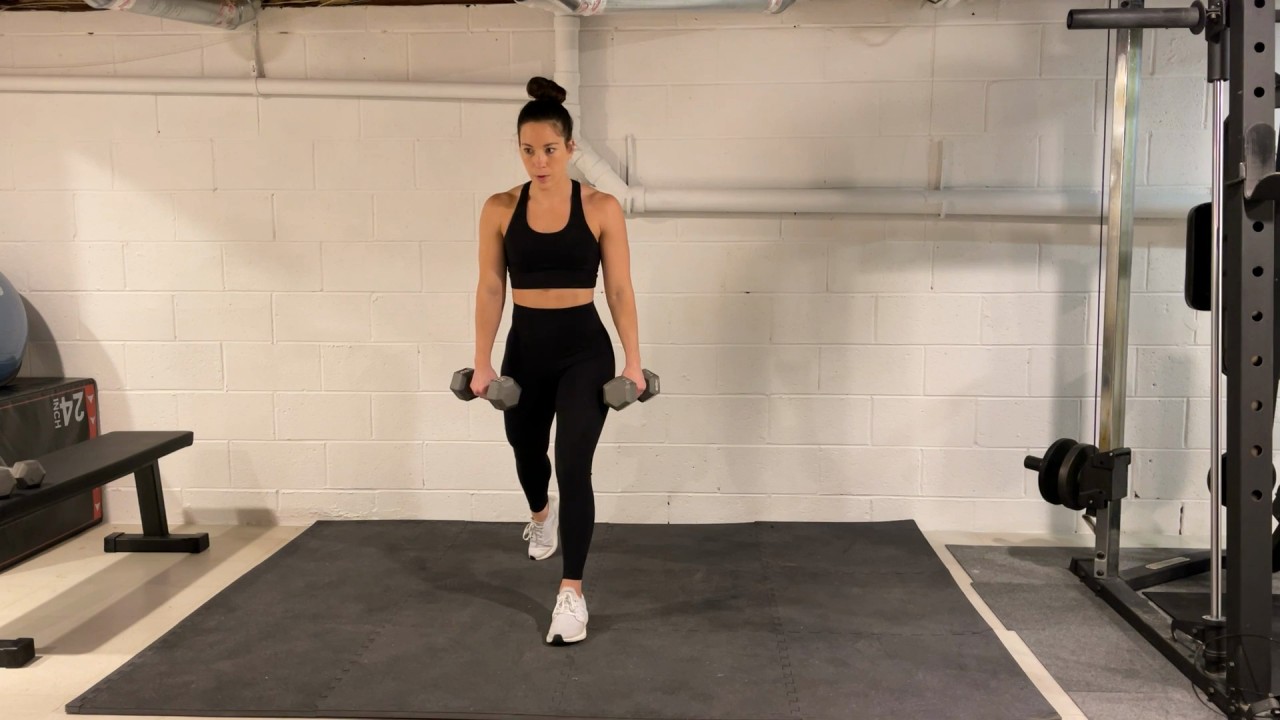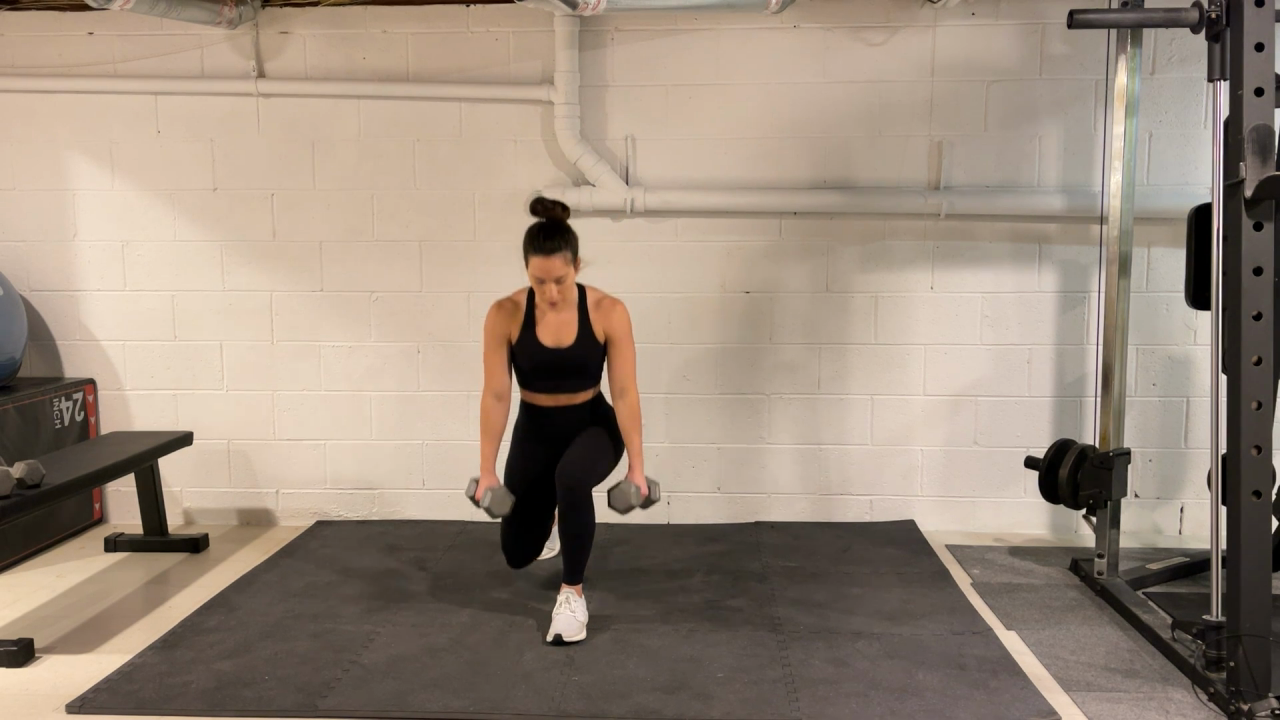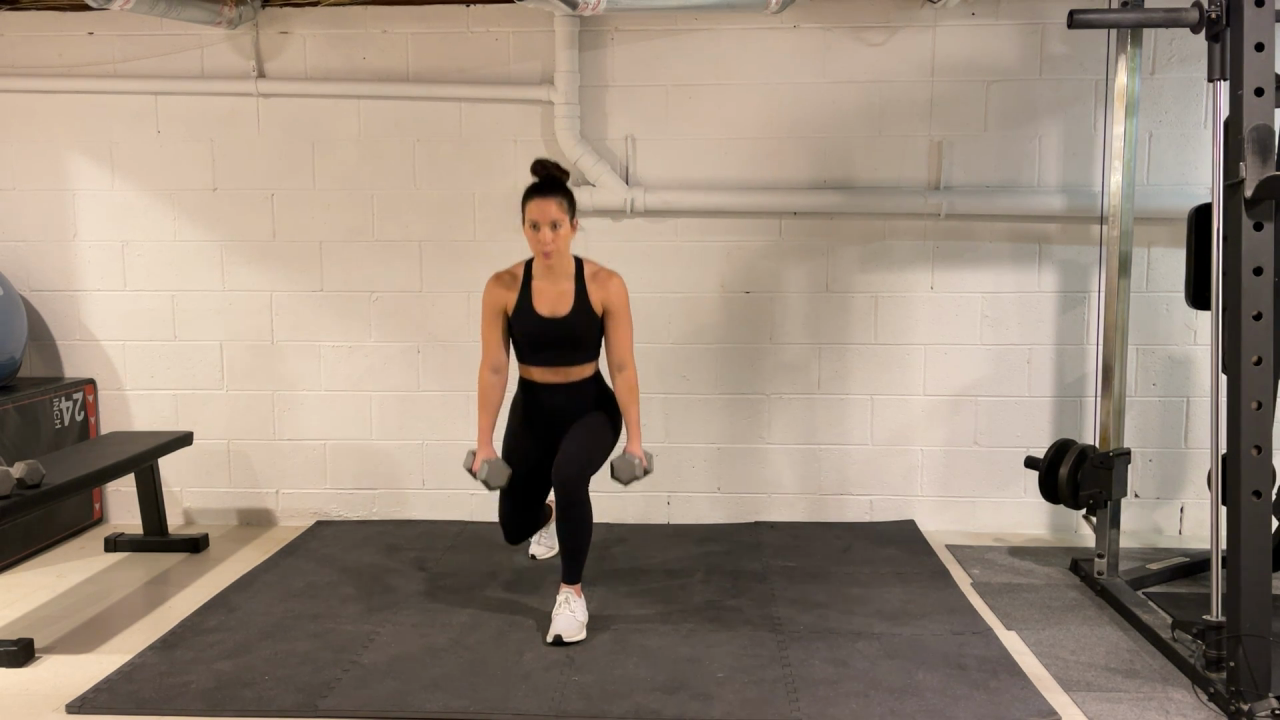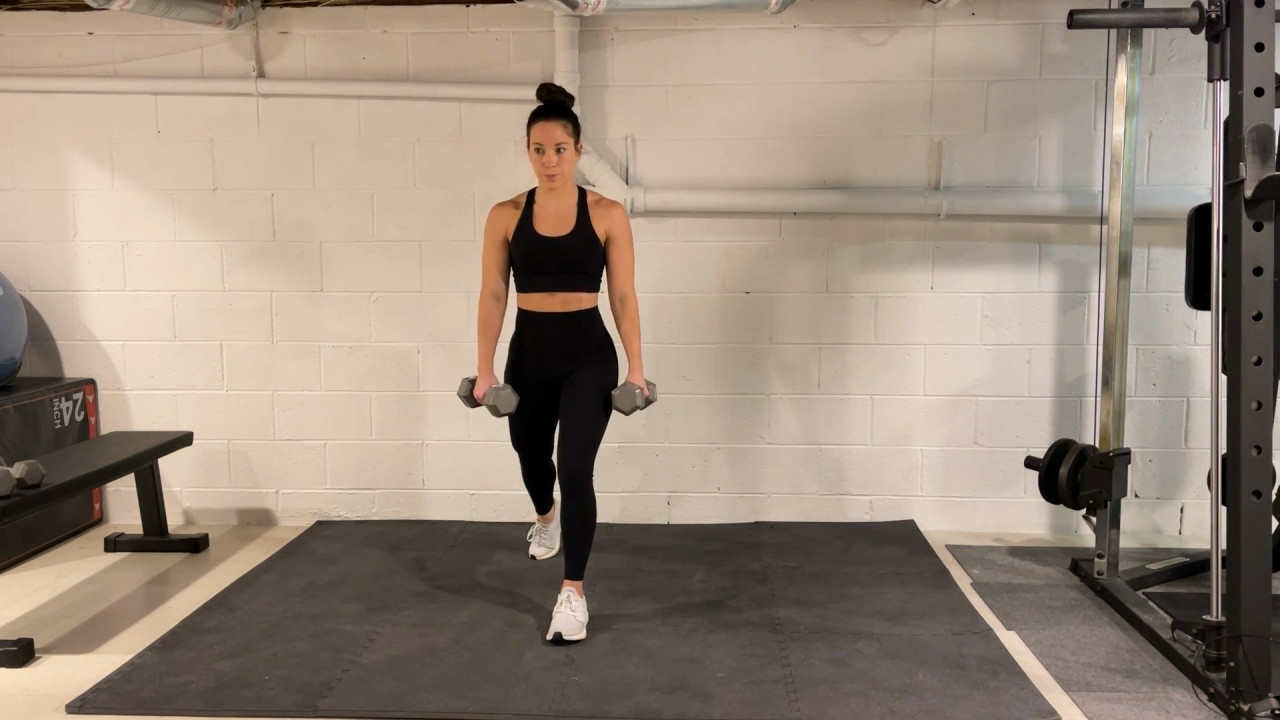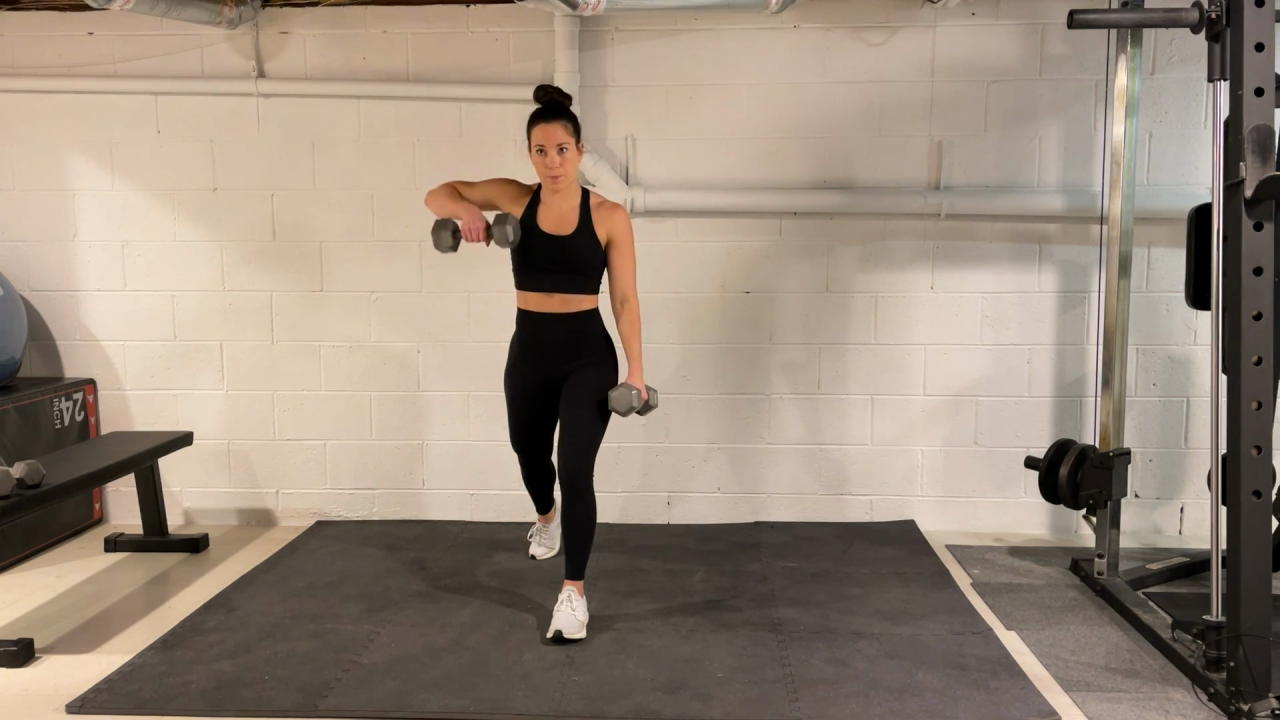
dt=0.7s
person 1, frame 1
left shoulder: (601, 208)
right shoulder: (500, 209)
left elbow: (619, 289)
right elbow: (490, 289)
left wrist: (633, 360)
right wrist: (482, 361)
left hip: (584, 350)
right hip: (524, 350)
left knee: (574, 467)
right knee: (526, 451)
left ankle: (572, 593)
right ankle: (541, 514)
person 1, frame 2
left shoulder: (609, 312)
right shoulder: (505, 314)
left elbow: (625, 393)
right elbow: (496, 395)
left wrist: (636, 465)
right wrist: (487, 469)
left hip: (592, 424)
right hip: (534, 430)
left knee: (572, 479)
right knee: (517, 552)
left ankle: (572, 594)
right ankle: (549, 521)
person 1, frame 3
left shoulder: (606, 284)
right shoulder: (503, 287)
left elbow: (623, 367)
right elbow: (494, 369)
left wrist: (633, 435)
right wrist: (485, 441)
left hip: (590, 407)
right hip: (531, 411)
left knee: (568, 479)
right knee: (515, 527)
left ankle: (572, 594)
right ankle: (548, 518)
person 1, frame 4
left shoulder: (607, 214)
right shoulder: (505, 215)
left elbow: (623, 296)
right elbow: (492, 296)
left wrist: (636, 366)
right wrist: (484, 367)
left hip: (588, 353)
right hip: (528, 353)
left knee: (576, 468)
right knee: (530, 454)
left ankle: (573, 592)
right ankle: (546, 516)
person 1, frame 5
left shoulder: (610, 215)
right shoulder: (515, 198)
left elbow: (625, 298)
right elbow: (436, 195)
left wrist: (635, 370)
right wrist: (463, 209)
left hip: (588, 354)
right hip: (529, 352)
left knee: (575, 470)
right knee: (530, 452)
left ankle: (574, 592)
right ankle: (547, 517)
